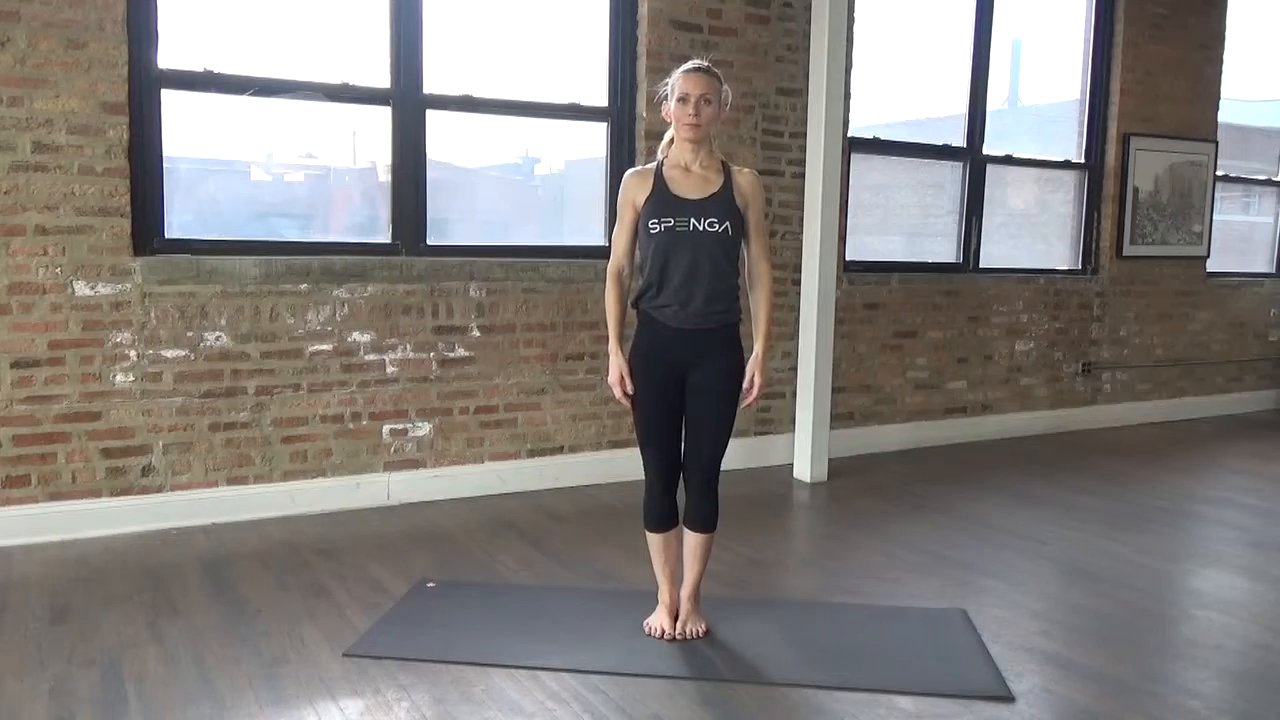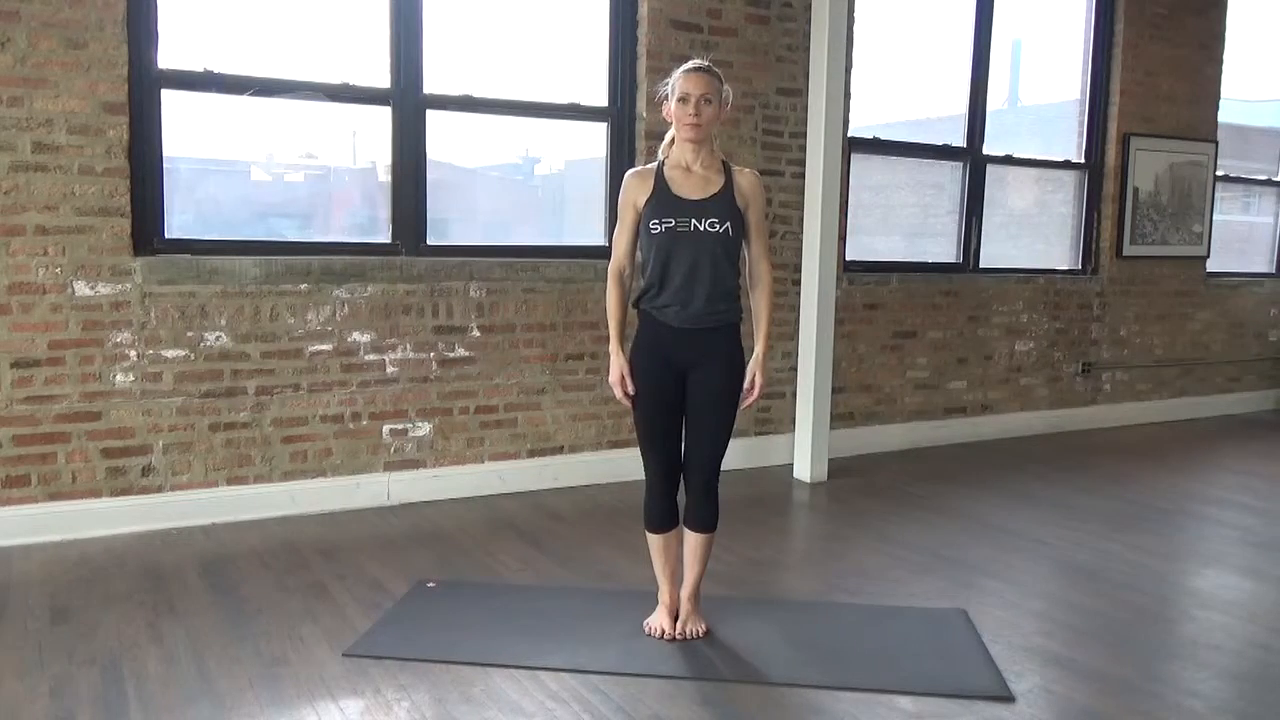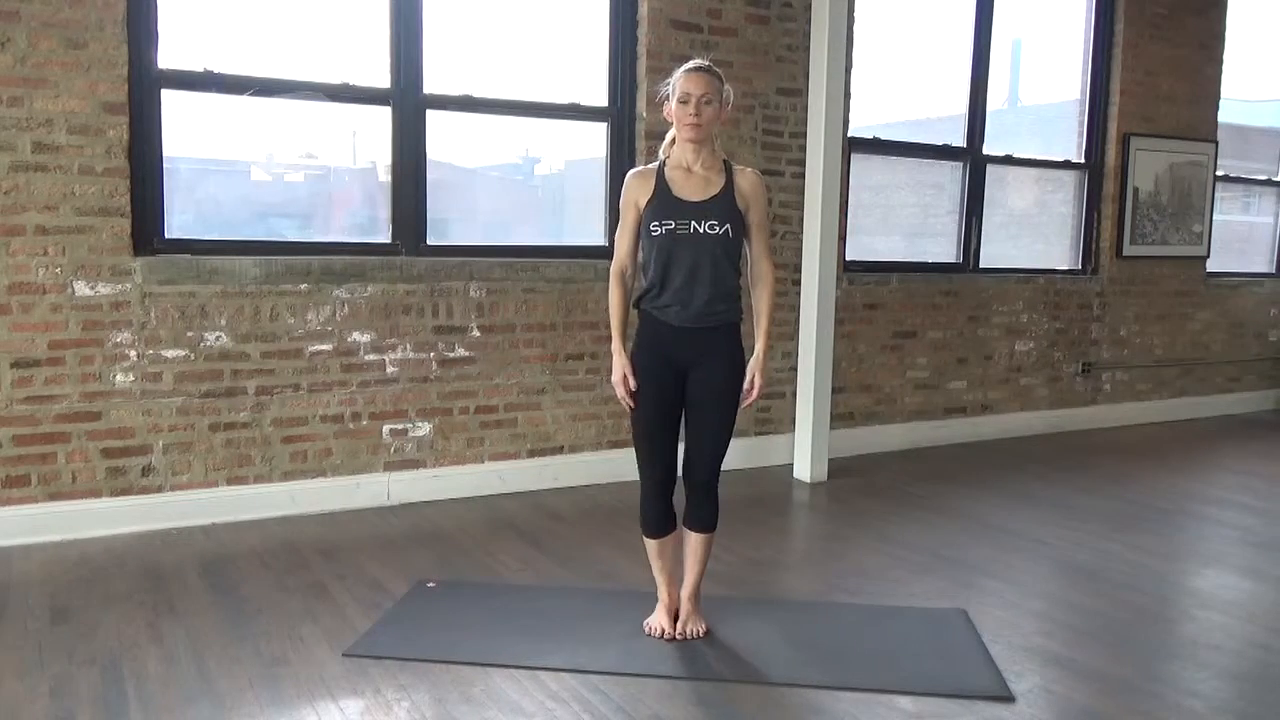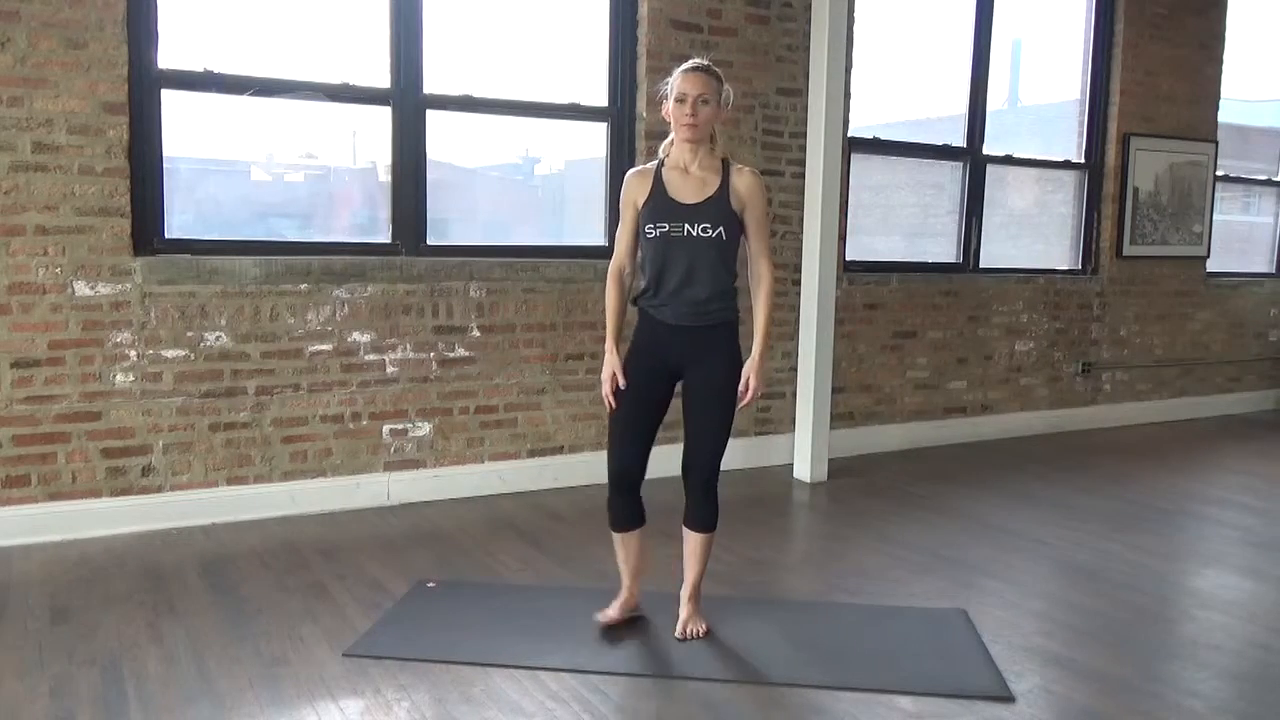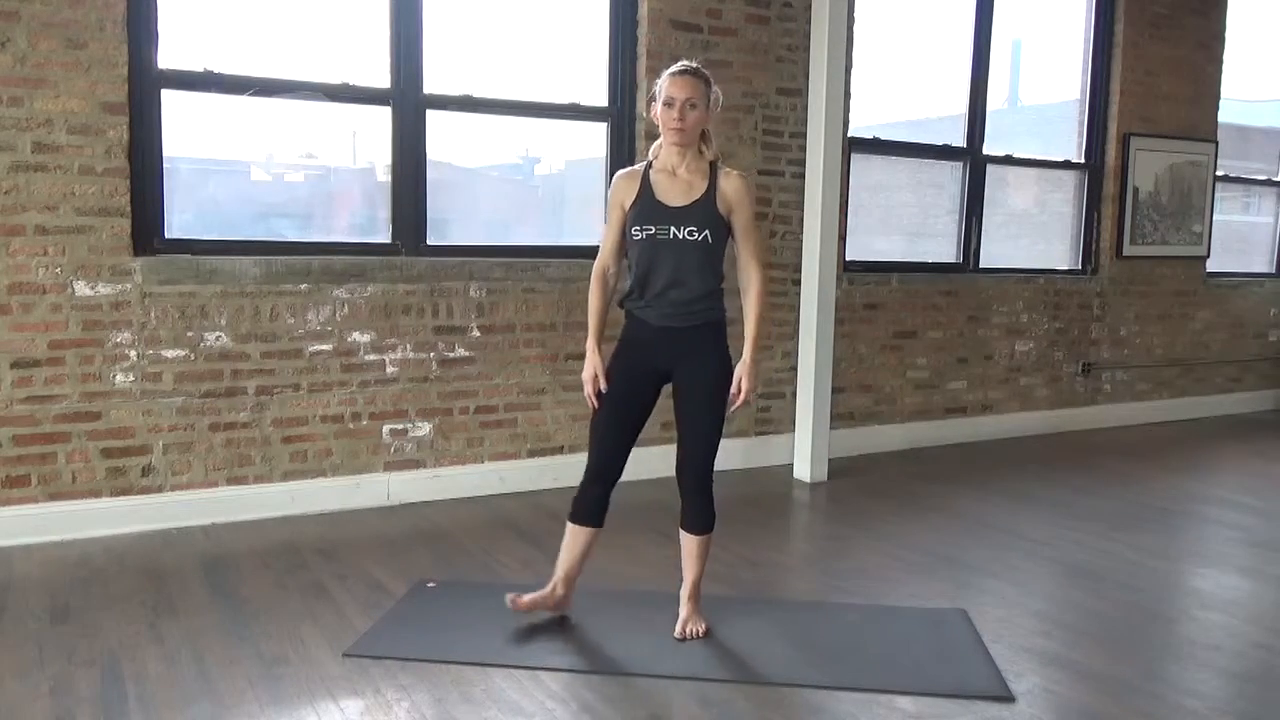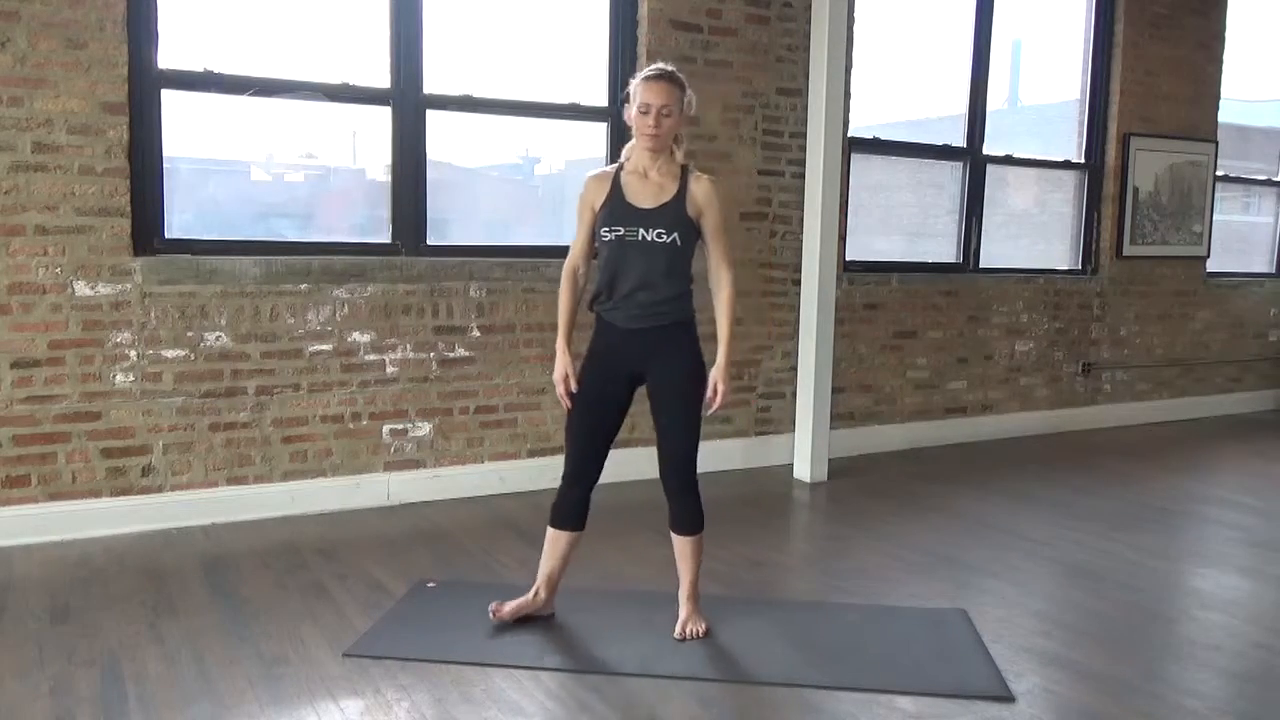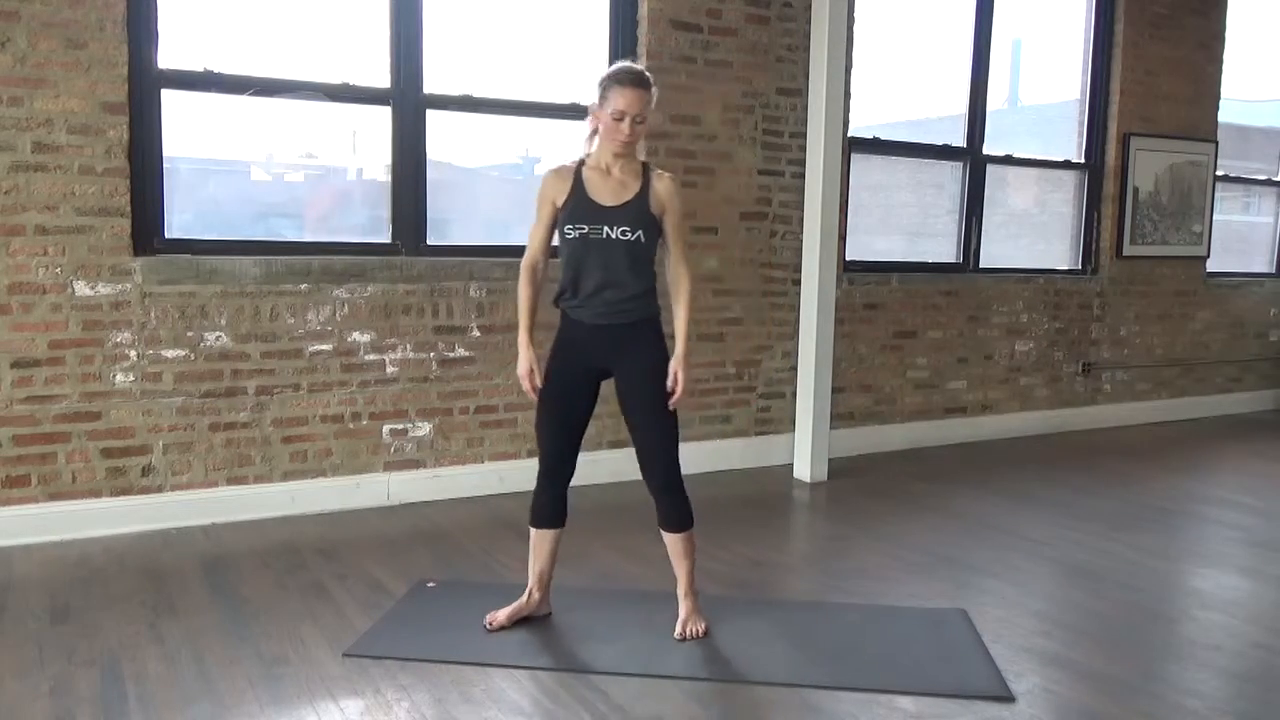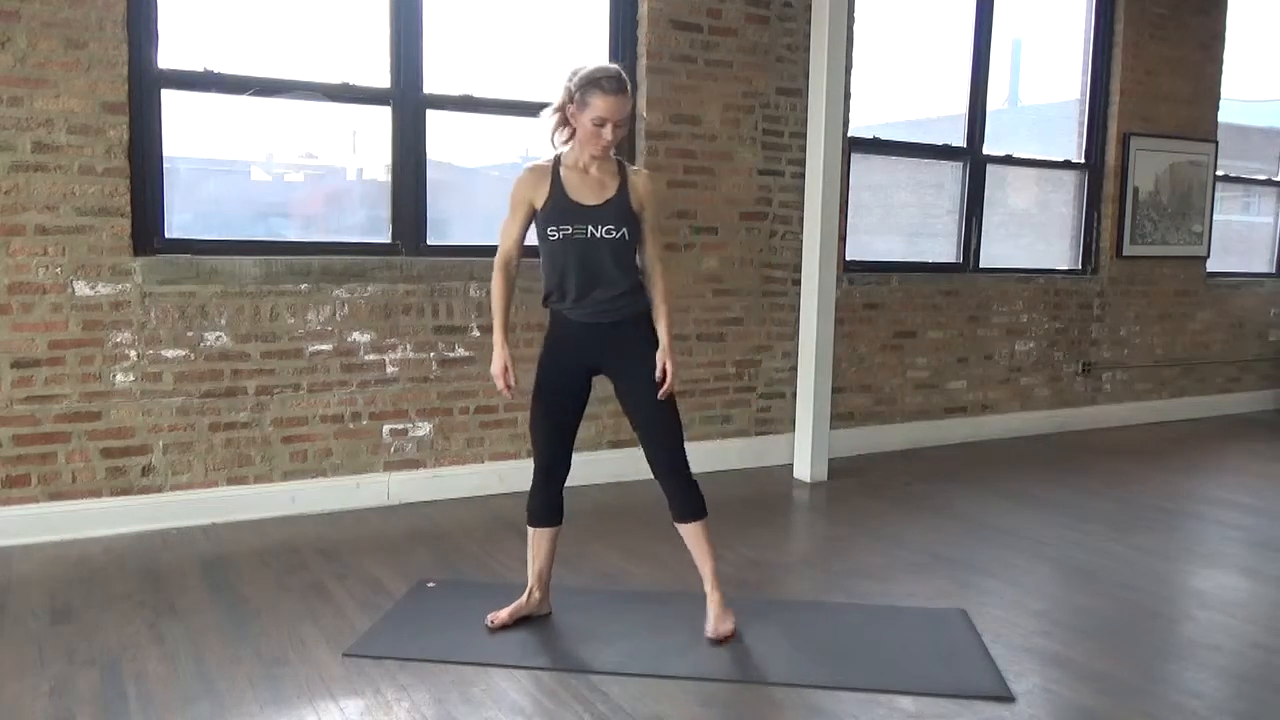
dt=0.2s
person 1, frame 1
left shoulder: (743, 184)
right shoulder: (639, 182)
left elbow: (759, 270)
right elbow: (618, 270)
left wrist: (760, 348)
right wrist: (615, 349)
left hip: (717, 347)
right hip: (655, 344)
left knee: (702, 476)
right knee: (660, 475)
left ankle: (691, 598)
right ankle: (666, 597)
person 1, frame 2
left shoulder: (744, 184)
right shoulder: (640, 182)
left elbow: (759, 270)
right elbow: (619, 270)
left wrist: (761, 349)
right wrist: (616, 350)
left hip: (718, 347)
right hip: (656, 343)
left knee: (702, 476)
right knee: (661, 476)
left ankle: (690, 599)
right ankle: (665, 598)
person 1, frame 3
left shoulder: (745, 183)
right shoulder: (641, 183)
left elbow: (761, 269)
right elbow: (621, 270)
left wrist: (760, 349)
right wrist: (618, 349)
left hip: (718, 346)
right hip: (656, 342)
left knee: (702, 477)
right knee: (655, 477)
left ankle: (690, 598)
right ankle: (664, 598)
person 1, frame 4
left shoulder: (743, 183)
right shoulder: (640, 181)
left elbow: (761, 270)
right elbow: (620, 268)
left wrist: (757, 352)
right wrist: (610, 348)
left hip: (714, 344)
right hip: (653, 339)
left knee: (701, 476)
right knee: (622, 470)
left ankle: (689, 598)
right ankle: (630, 590)
person 1, frame 5
left shoulder: (729, 186)
right shoulder: (627, 184)
left elbow: (751, 273)
right elbow: (604, 269)
left wrist: (748, 355)
right wrist: (591, 348)
left hip: (702, 346)
right hip: (640, 340)
left knee: (695, 477)
right knee: (600, 468)
left ankle: (689, 599)
right ankle: (560, 587)
person 1, frame 6
left shoulder: (699, 190)
right shoulder: (599, 185)
left elbow: (721, 275)
right elbow: (575, 269)
left wrist: (723, 357)
right wrist: (563, 348)
left hip: (673, 346)
right hip: (610, 342)
left knee: (678, 477)
right knee: (578, 472)
left ankle: (688, 600)
right ankle: (542, 592)
person 1, frame 7
left shoulder: (660, 187)
right shoulder: (560, 181)
left elbow: (677, 270)
right elbow: (532, 264)
left wrist: (680, 350)
right wrist: (525, 343)
left hip: (638, 341)
right hip: (576, 339)
left knee: (661, 471)
right knee: (553, 469)
left ankle: (686, 597)
right ankle: (536, 593)
person 1, frame 8
left shoulder: (637, 183)
right shoulder: (536, 181)
left elbow: (651, 264)
right elbow: (504, 262)
left wrist: (665, 340)
right wrist: (499, 342)
left hip: (629, 336)
right hip: (566, 337)
left knee: (670, 463)
right knee: (548, 466)
left ankle: (713, 593)
right ankle: (536, 593)
